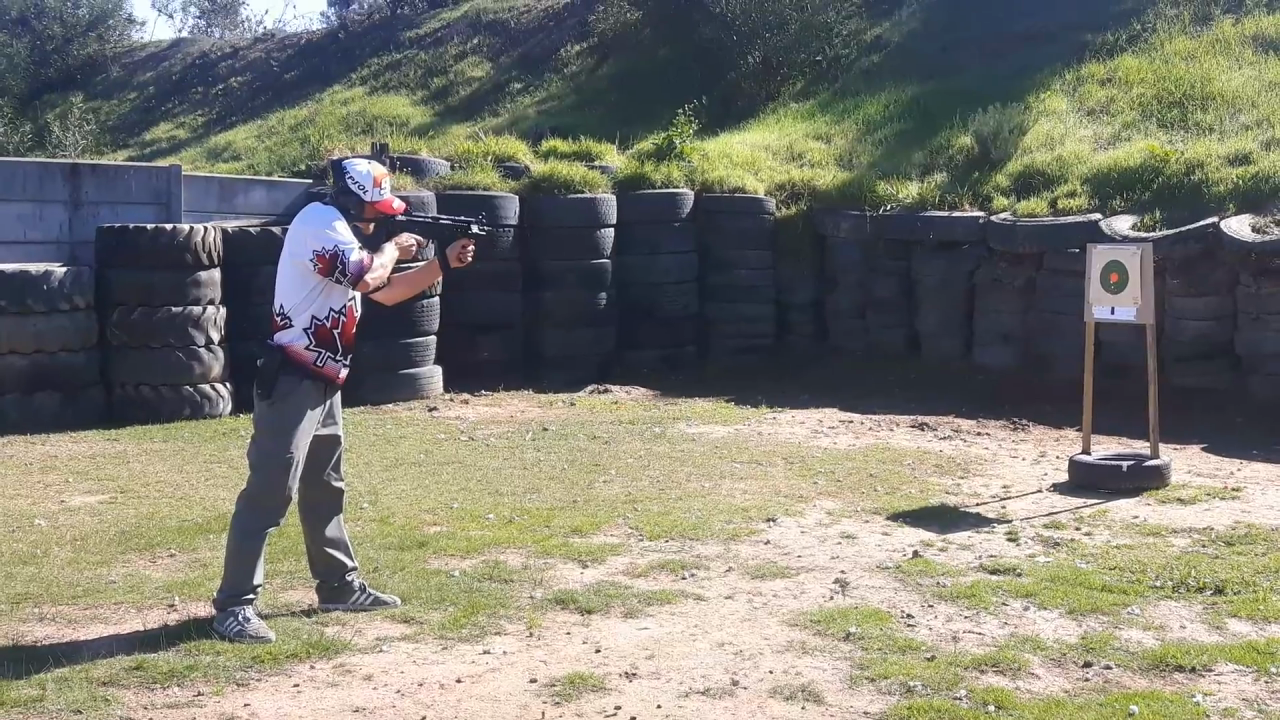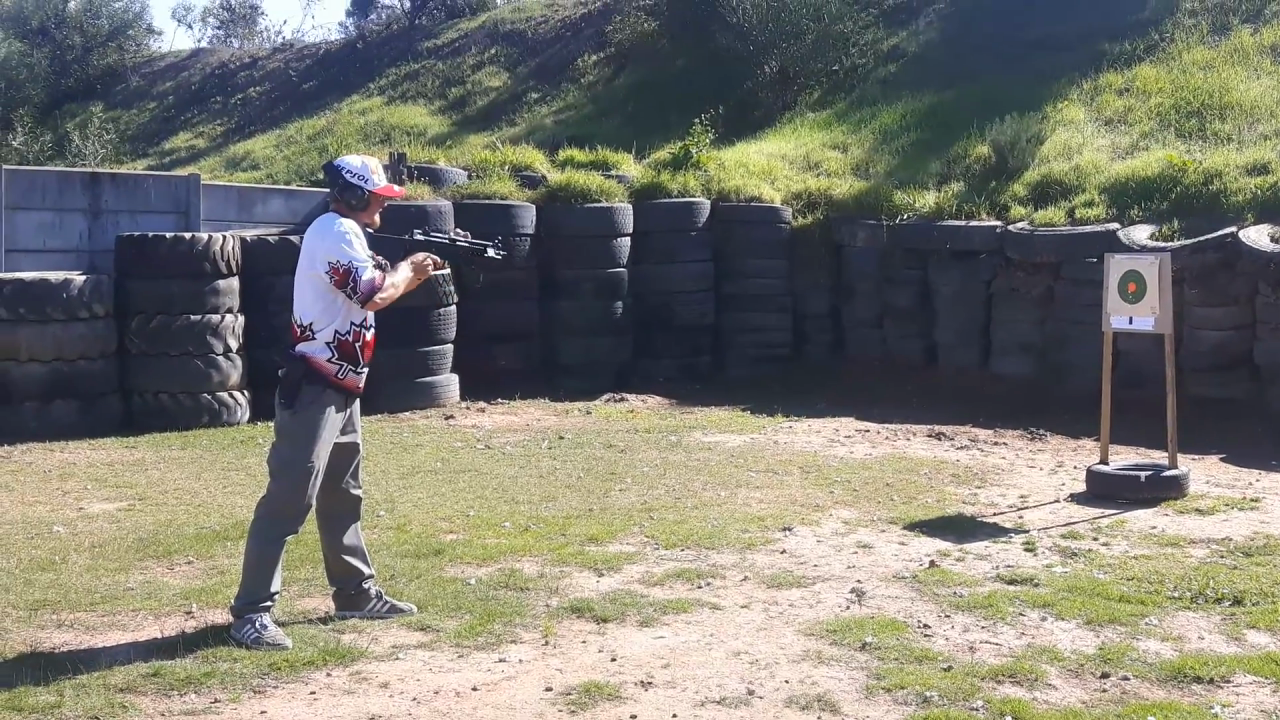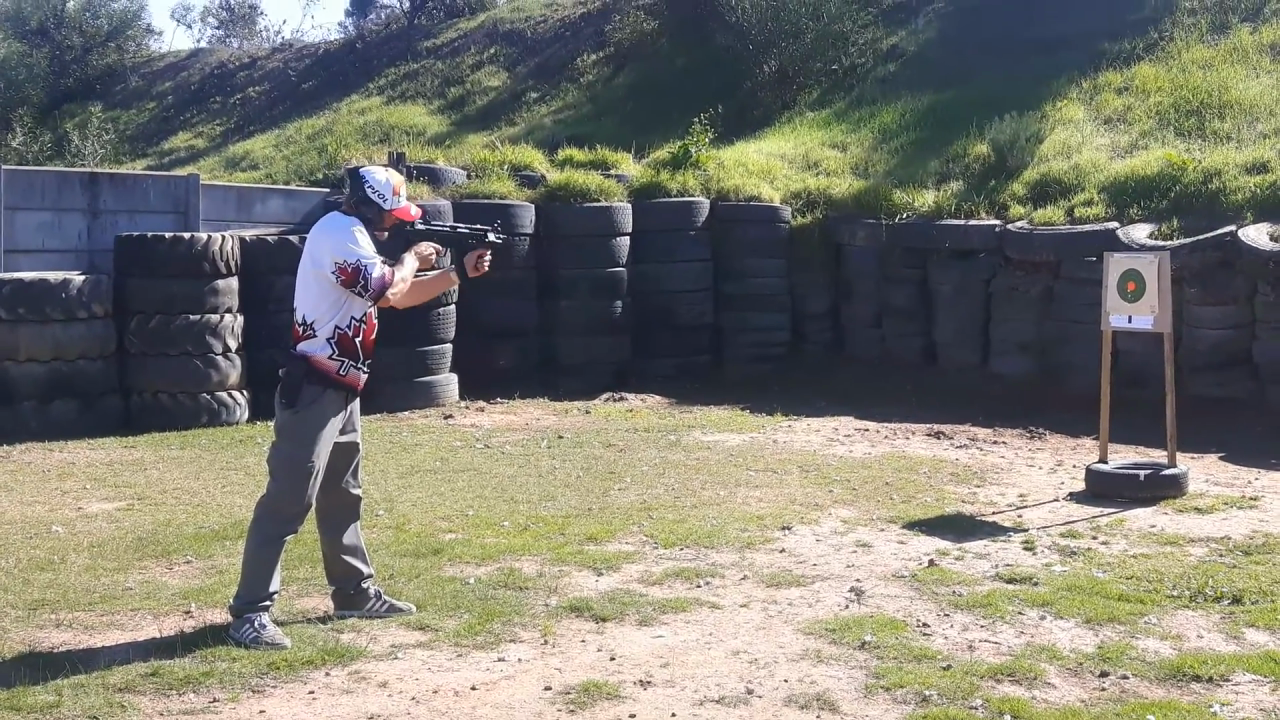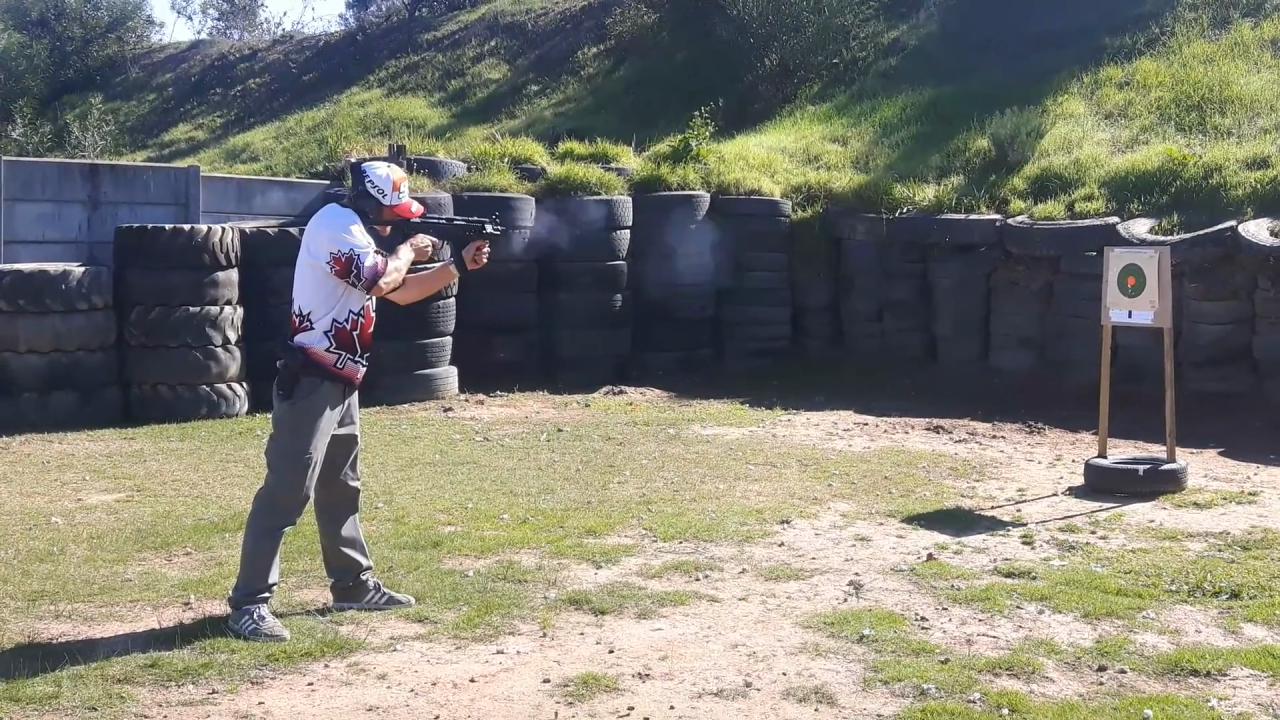
dt=1s
person 1, frame 1
left shoulder: (340, 231)
right shoulder: (319, 220)
left elbow: (386, 292)
right elbow: (366, 277)
left wrist: (445, 262)
right wrist: (394, 248)
left hip: (322, 381)
right hip: (292, 380)
left knee: (326, 489)
right knee: (270, 491)
left ankle: (340, 586)
right ankle: (234, 605)
person 1, frame 2
left shoulder: (344, 233)
right shoulder: (335, 231)
left elbow: (378, 288)
right elbow: (376, 295)
left wrist: (429, 261)
right wrist: (409, 267)
left hip: (340, 388)
right hip: (314, 388)
left knee: (343, 497)
right knee: (289, 500)
left ankle: (356, 594)
right ankle: (251, 612)
person 1, frame 3
left shoulder: (352, 236)
right shoulder: (340, 230)
left elbow: (398, 297)
right elbow: (386, 290)
left wrist: (460, 271)
right wrist: (413, 258)
left hip: (339, 387)
right hip: (314, 387)
left knee: (342, 496)
right knee: (288, 500)
left ankle: (355, 593)
right ankle: (249, 612)
person 1, frame 4
left shoulder: (355, 233)
right shoulder: (335, 222)
left elbow: (401, 292)
right elbow: (381, 281)
left wrist: (460, 264)
right wrist: (409, 250)
left hip: (339, 381)
right hip: (311, 381)
left knee: (342, 489)
right knee: (287, 491)
left ankle: (355, 585)
right ankle: (249, 603)
